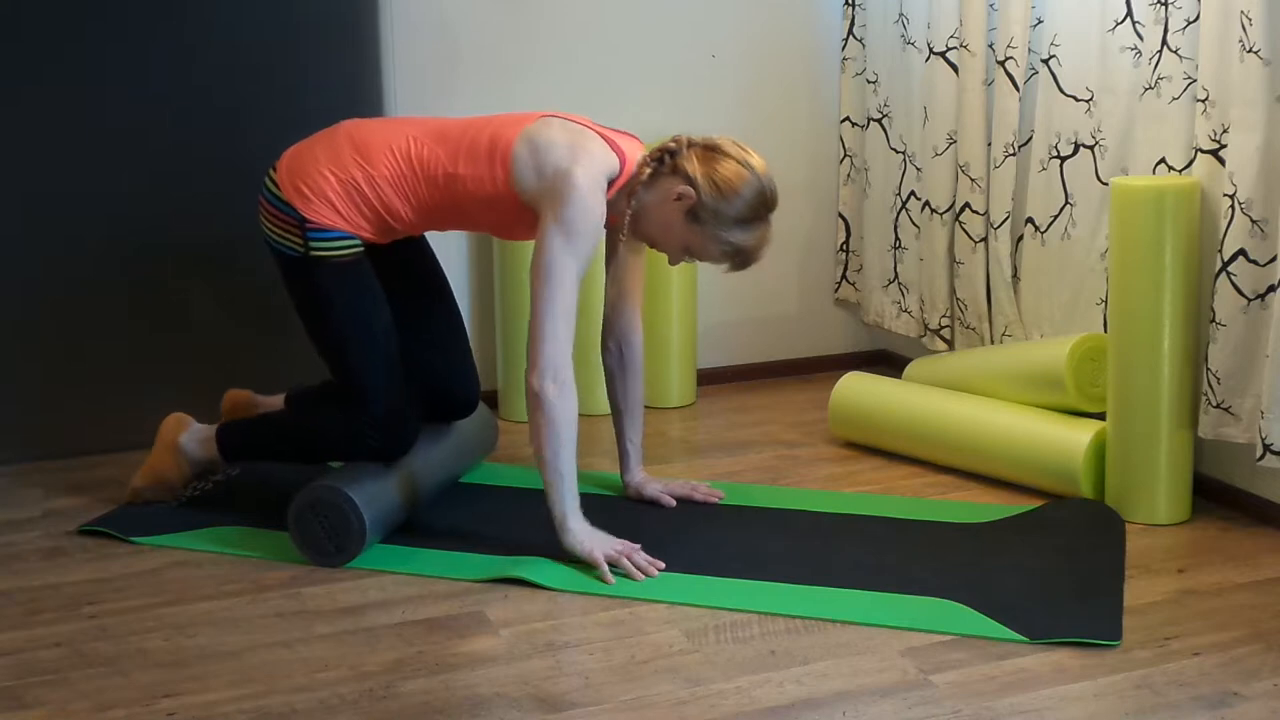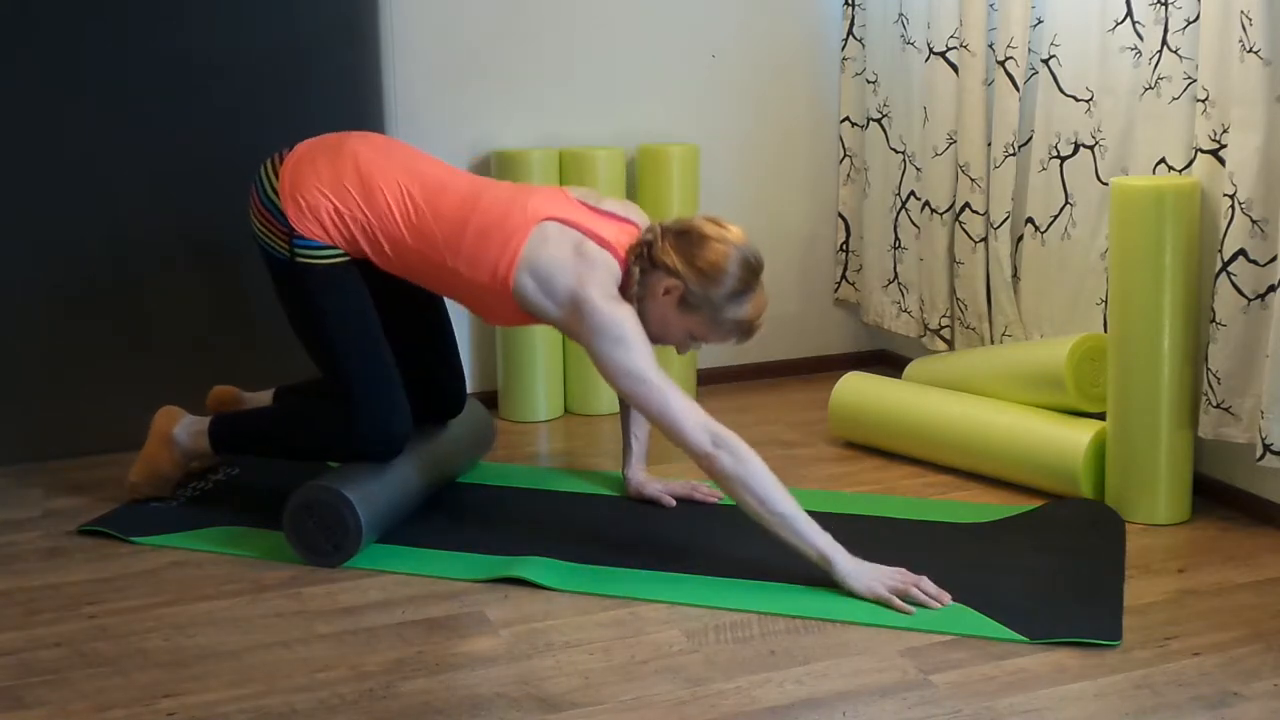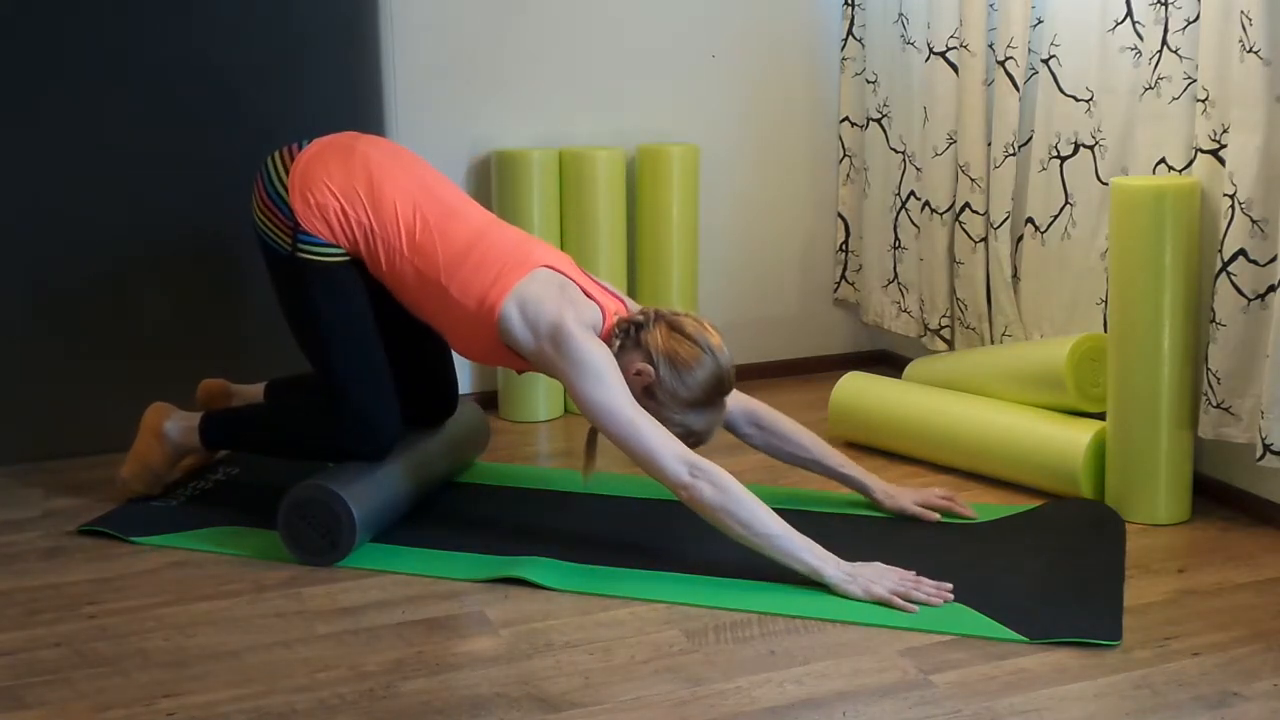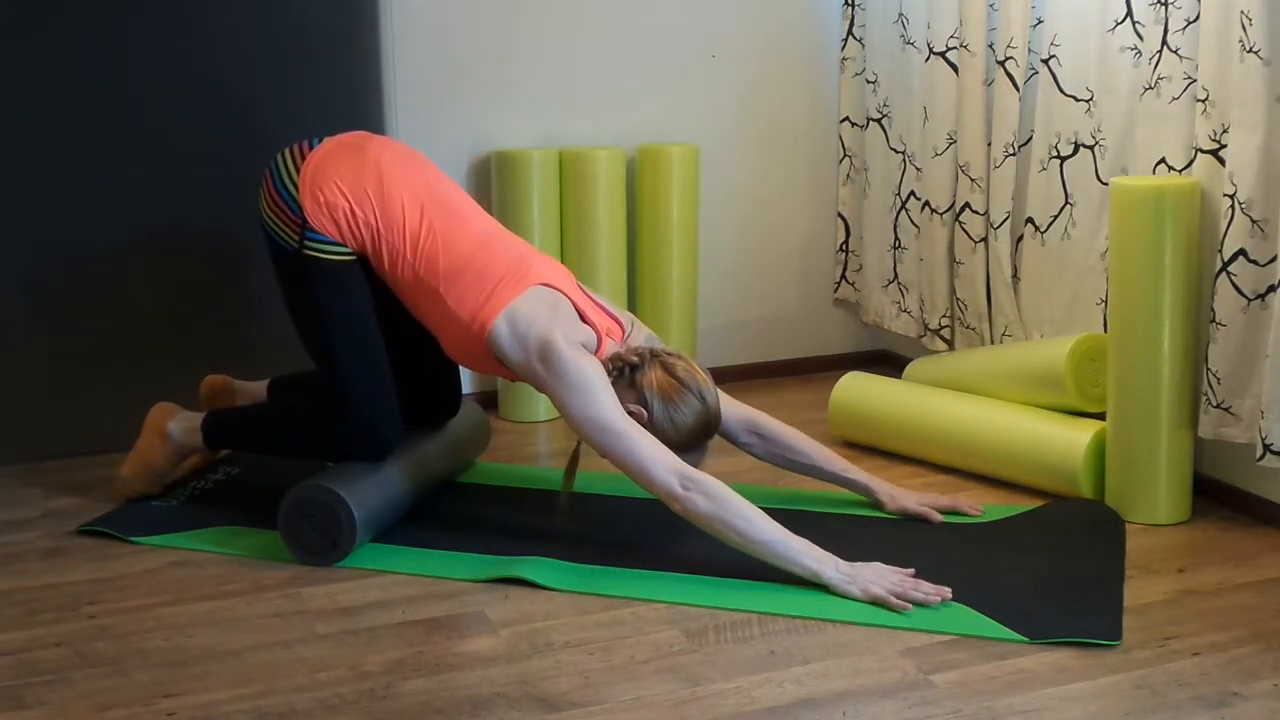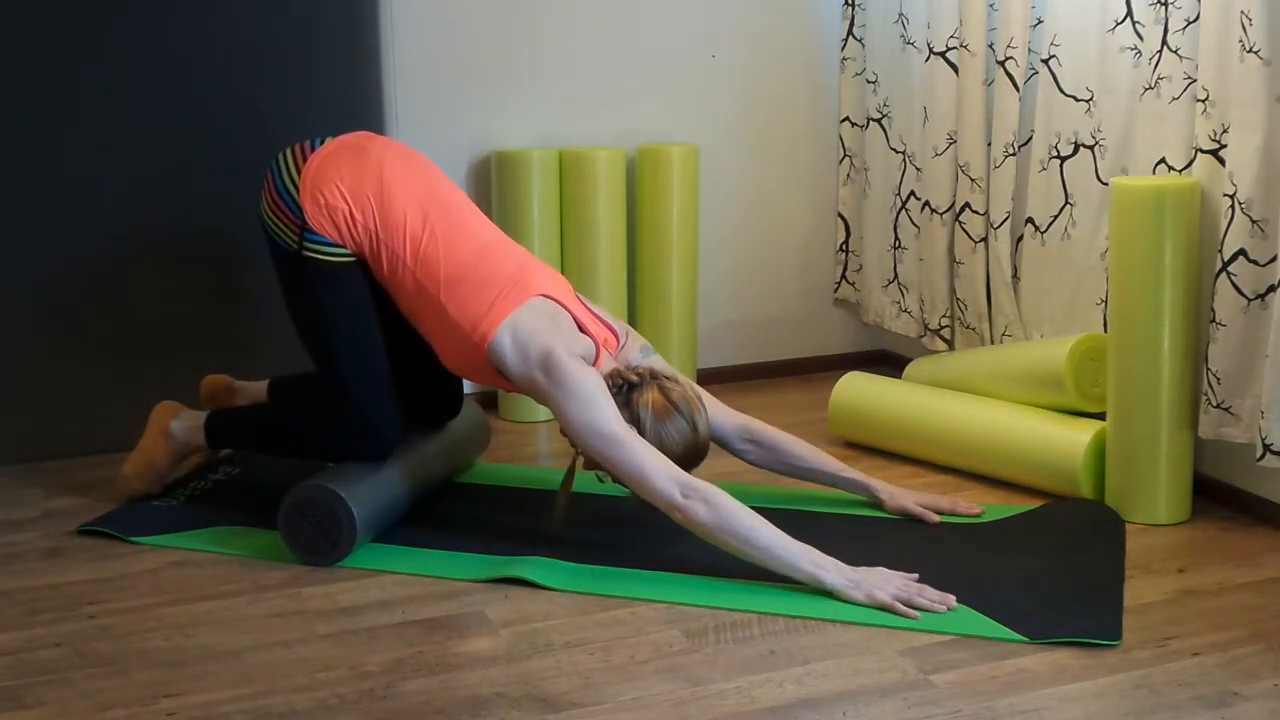
dt=1s
person 1, frame 1
left shoulder: (635, 183)
right shoulder: (583, 185)
left elbow: (623, 334)
right elbow: (548, 371)
left wrist: (635, 471)
right wrist: (572, 525)
left hip: (370, 201)
right hip: (317, 197)
left knee: (451, 396)
right knee: (385, 429)
left ankle: (264, 407)
right ankle: (195, 443)
person 1, frame 2
left shoulder: (634, 231)
right shoulder: (593, 294)
left elbow: (631, 369)
right elbow: (712, 445)
left wrist: (635, 472)
right wrist: (844, 564)
left hip: (357, 177)
right hip: (307, 205)
left knee: (438, 405)
right knee: (380, 431)
left ankle: (251, 404)
right ankle: (194, 434)
person 1, frame 3
left shoulder: (621, 322)
right shoulder: (573, 339)
left elbow: (746, 413)
right elbow: (692, 478)
left wrist: (877, 486)
right wrist: (841, 574)
left hip: (360, 177)
right hip: (311, 199)
left knee: (427, 407)
right knee: (368, 431)
left ankle: (240, 399)
right ankle: (188, 428)
person 1, frame 4
left shoulder: (621, 337)
right shoulder: (564, 357)
left elbow: (744, 421)
right elbow: (685, 488)
left wrist: (881, 488)
right wrist: (840, 574)
left hip: (368, 176)
right hip: (319, 198)
left knee: (428, 407)
right knee: (368, 430)
left ankle: (245, 395)
right ankle: (190, 428)
person 1, frame 5
left shoulder: (618, 348)
right shoulder: (563, 369)
left elbow: (739, 430)
right elbow: (685, 496)
left wrist: (879, 489)
right wrist: (844, 579)
left hip: (372, 175)
right hip: (320, 199)
left knee: (429, 408)
right knee: (369, 432)
left ankle: (246, 396)
right ankle: (192, 427)
